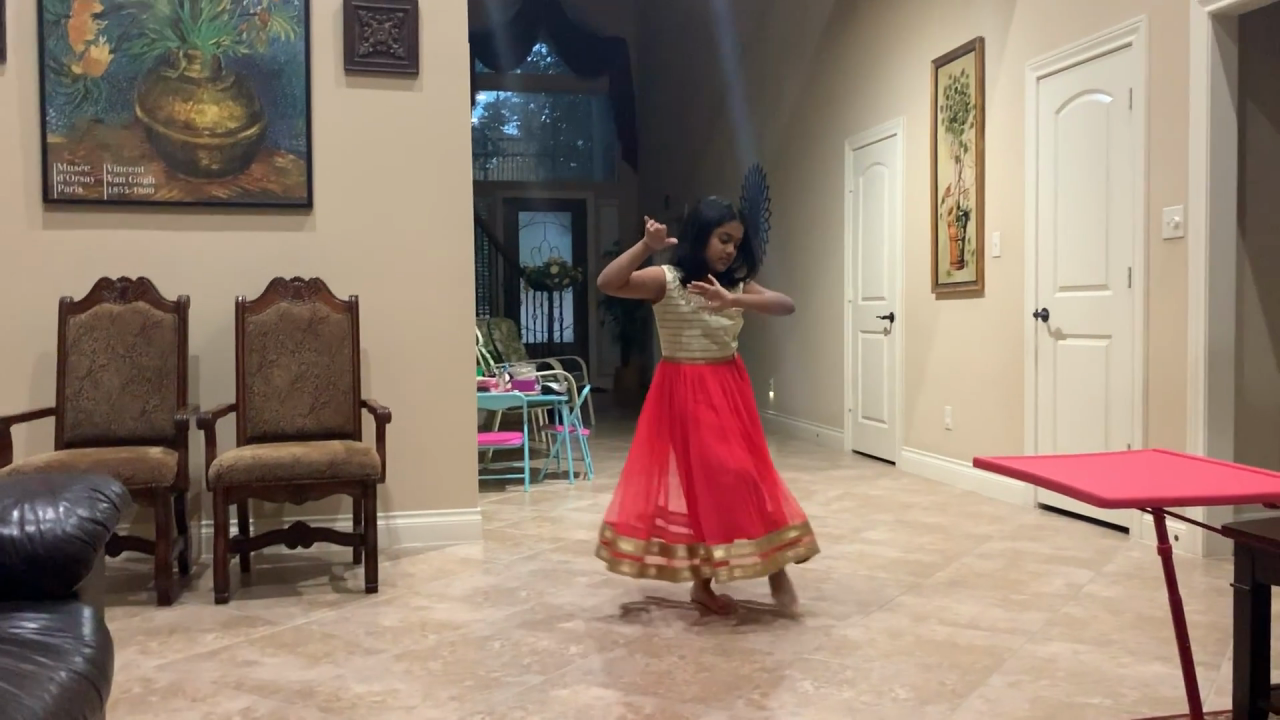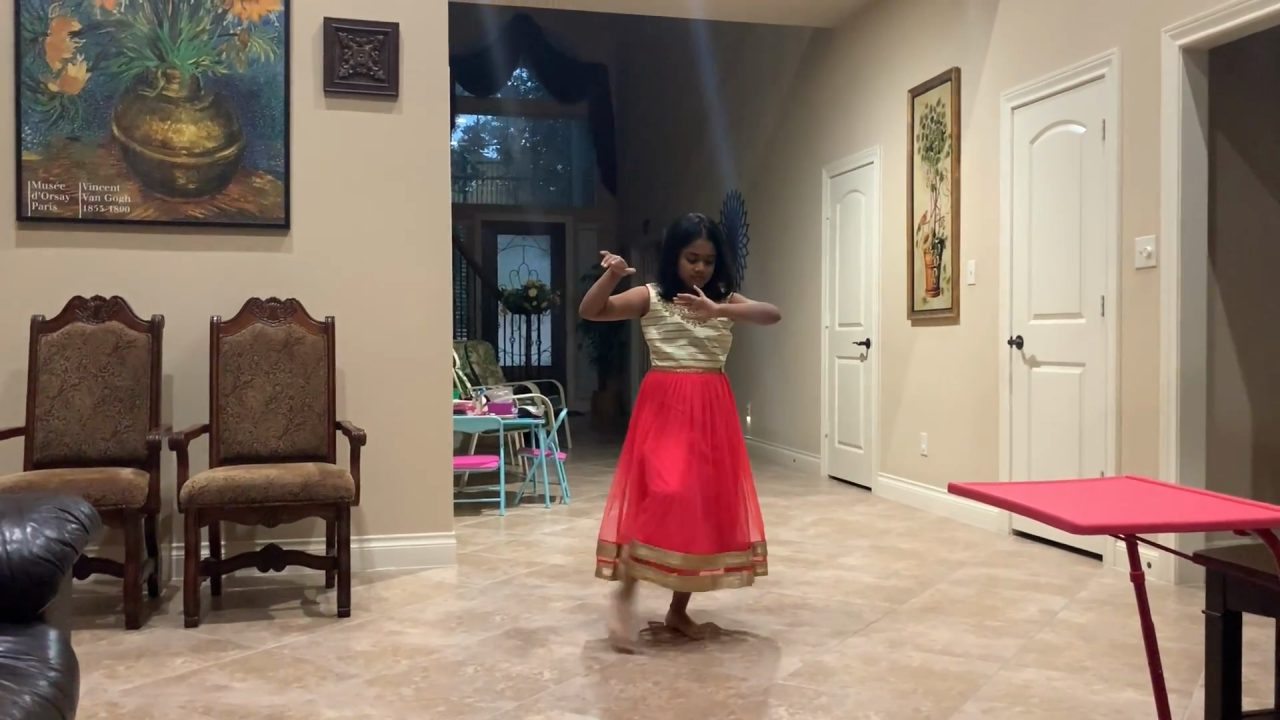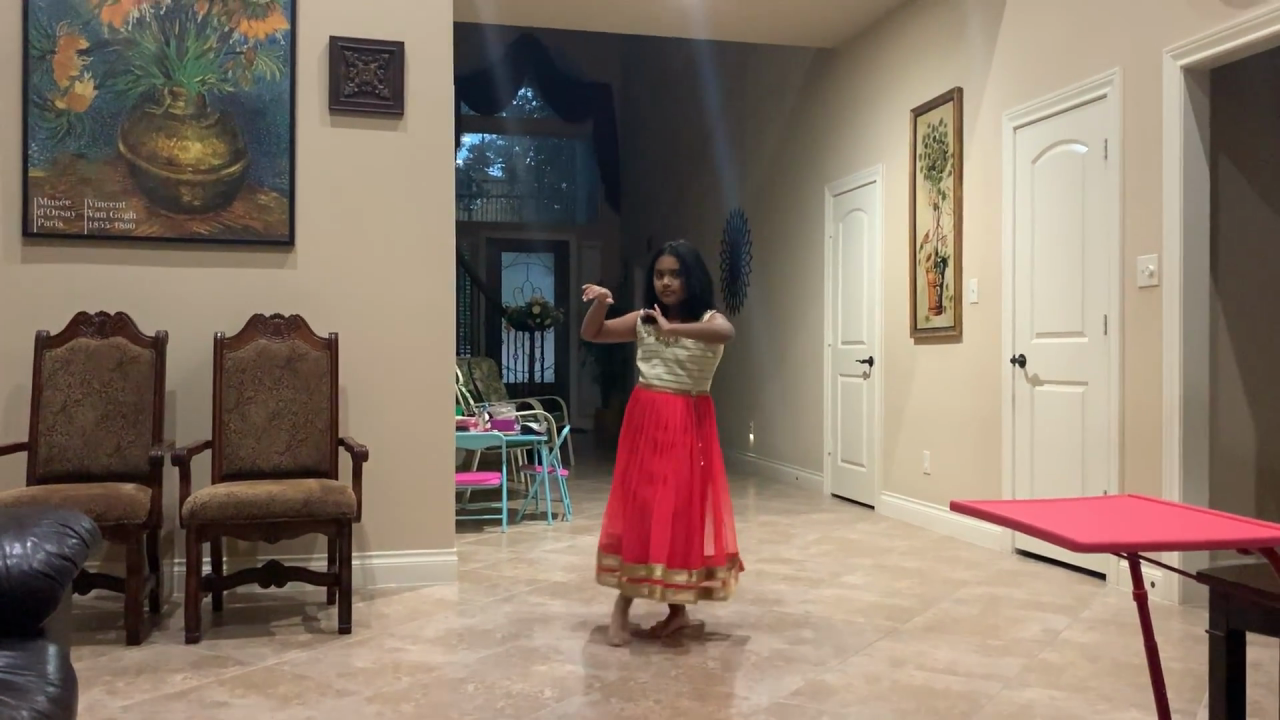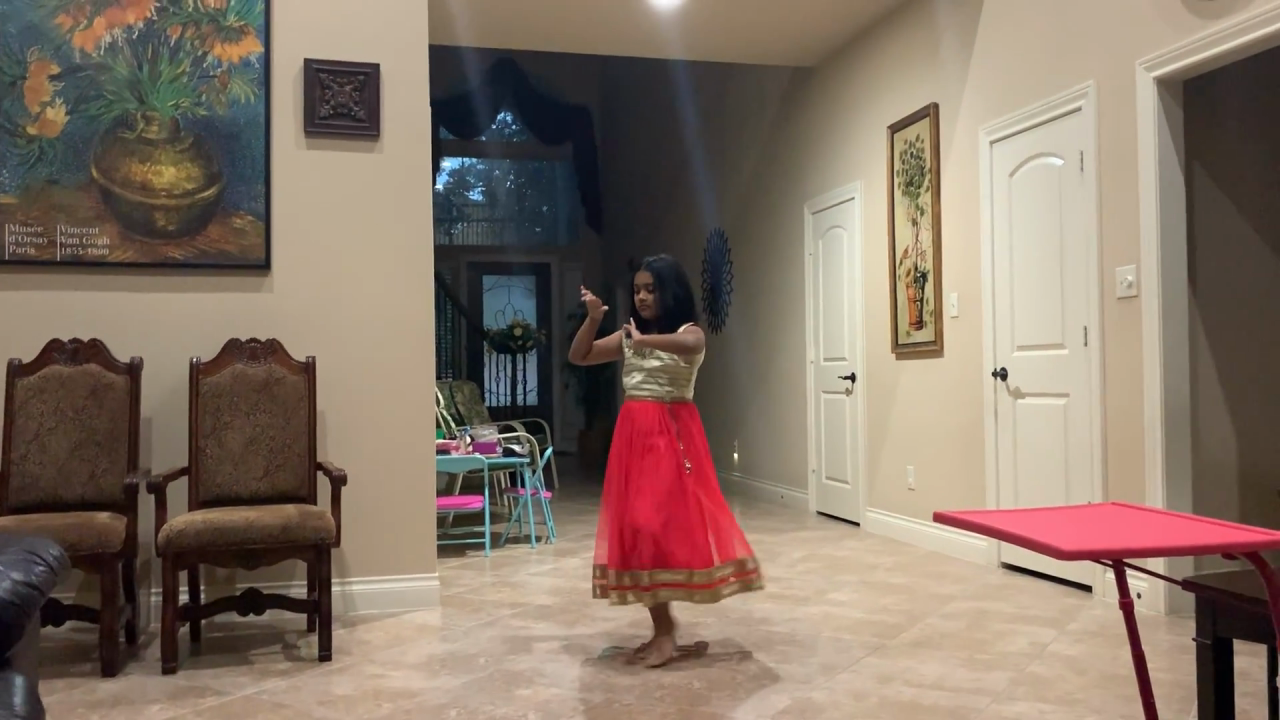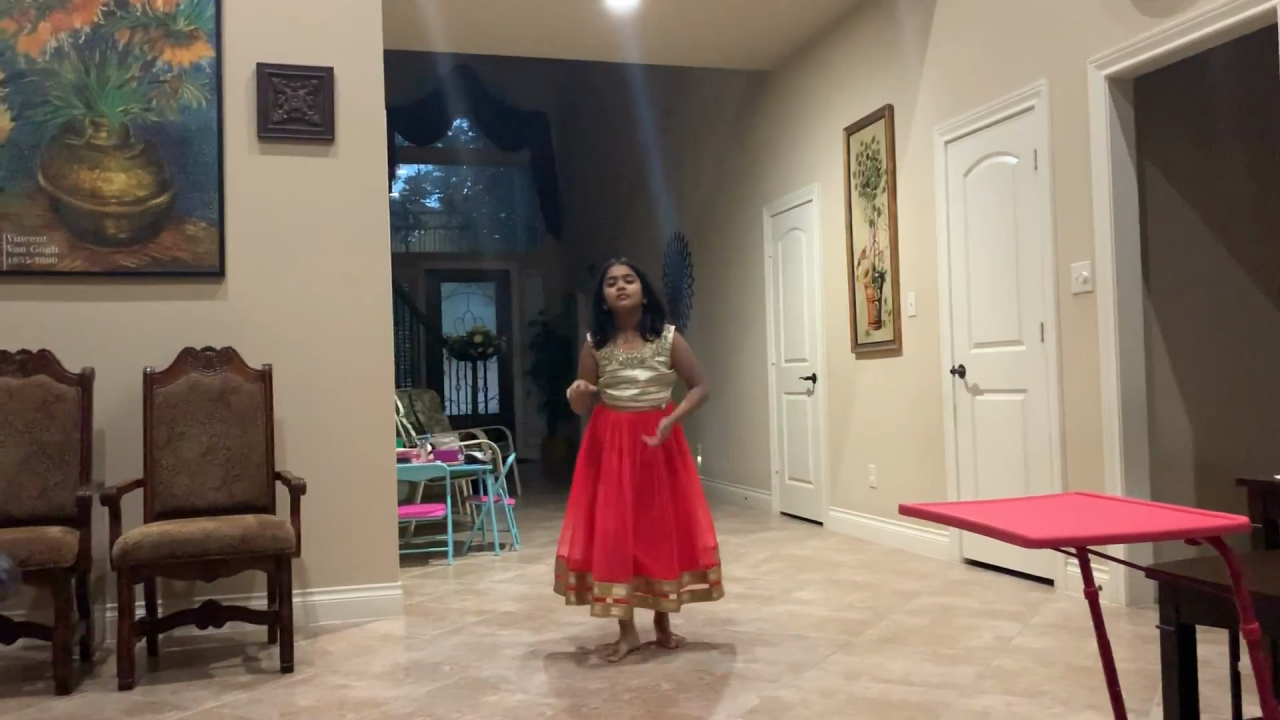
dt=1s
person 1, frame 1
left shoulder: (737, 284)
right shoulder: (665, 280)
left elbow: (787, 305)
right elbow: (607, 283)
left wrist: (731, 300)
right wrist: (646, 245)
left hip: (729, 387)
right hip: (684, 389)
left knee: (740, 477)
right knee: (702, 478)
left ankle: (705, 583)
right ankle: (772, 566)
person 1, frame 2
left shoulder: (725, 300)
right shoulder: (650, 298)
left elbow: (773, 314)
right elbow: (589, 311)
left wrist: (718, 310)
right wrist: (611, 275)
left hip: (713, 406)
right hip: (665, 402)
left knee: (708, 499)
right knee: (666, 492)
left ankle: (678, 609)
right ankle: (624, 594)
person 1, frame 3
left shoulder: (707, 320)
right shoulder: (643, 320)
left elbow: (727, 332)
right elbow: (591, 334)
left wrist: (672, 329)
right wrist: (599, 303)
left hip: (689, 421)
right hip: (645, 419)
left knee: (678, 509)
right knee: (639, 508)
left ankle: (677, 608)
right ankle: (635, 608)
person 1, frame 4
left shoulder: (689, 332)
right shoulder: (627, 336)
left elbow: (690, 345)
right elbow: (579, 356)
left wrist: (644, 339)
right wrist: (593, 318)
left hip: (671, 430)
right hip: (632, 432)
left knee: (657, 521)
right knee: (634, 525)
left ankle: (666, 625)
right ankle: (662, 628)
person 1, frame 5
left shoulder: (668, 338)
right shoulder: (595, 344)
left elbow: (699, 387)
right elbow: (582, 406)
left wrist: (670, 421)
right wrist: (576, 392)
left hip: (656, 438)
right hip: (610, 440)
left knee: (663, 527)
right knee: (612, 528)
left ankle: (662, 622)
right ankle: (627, 631)
